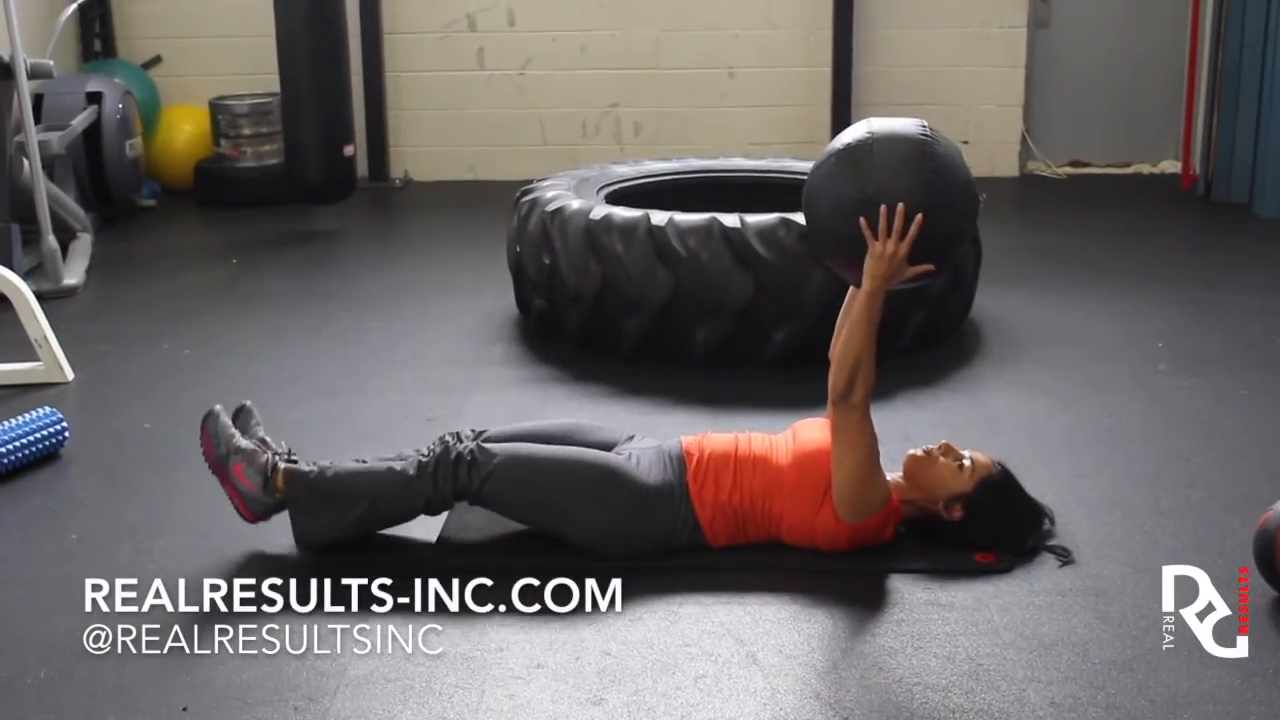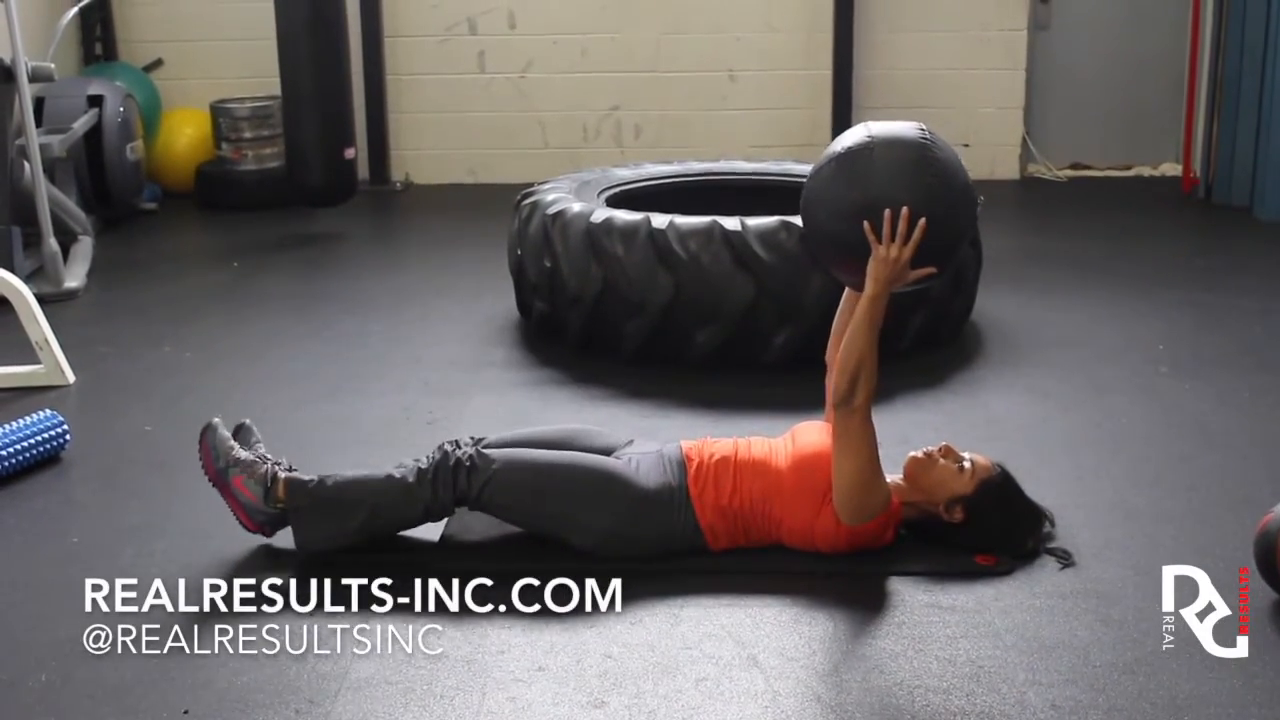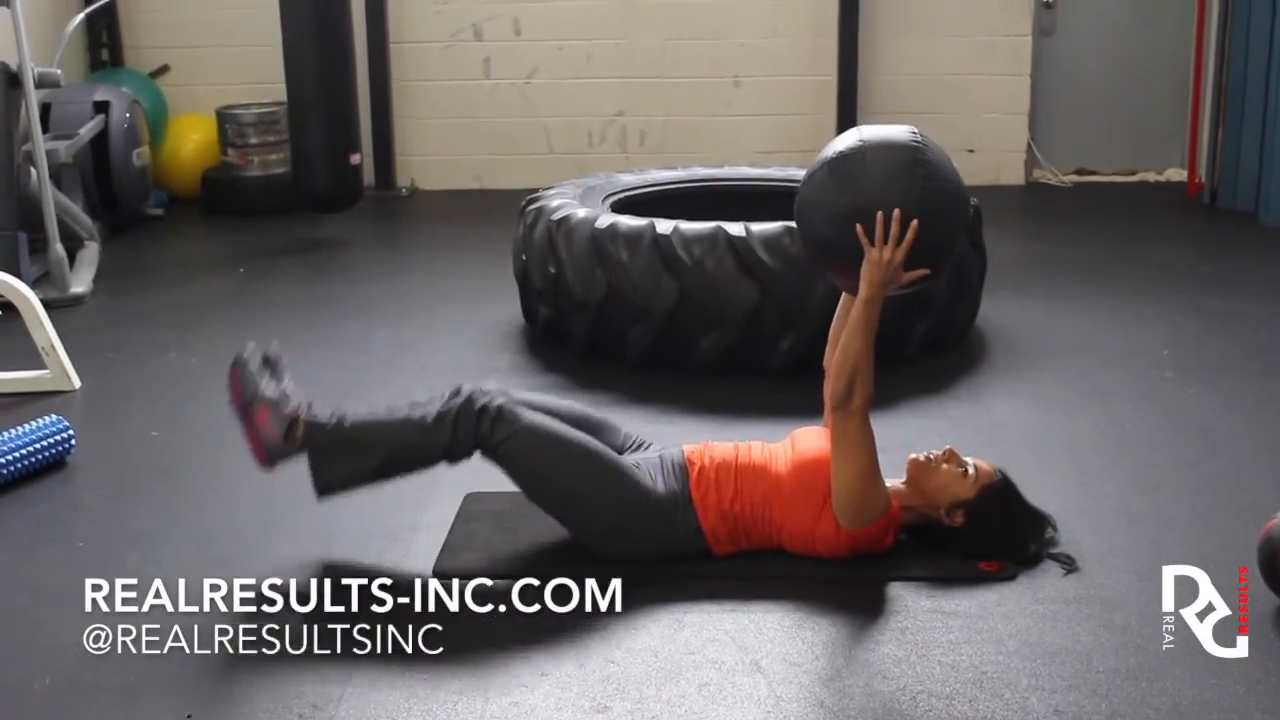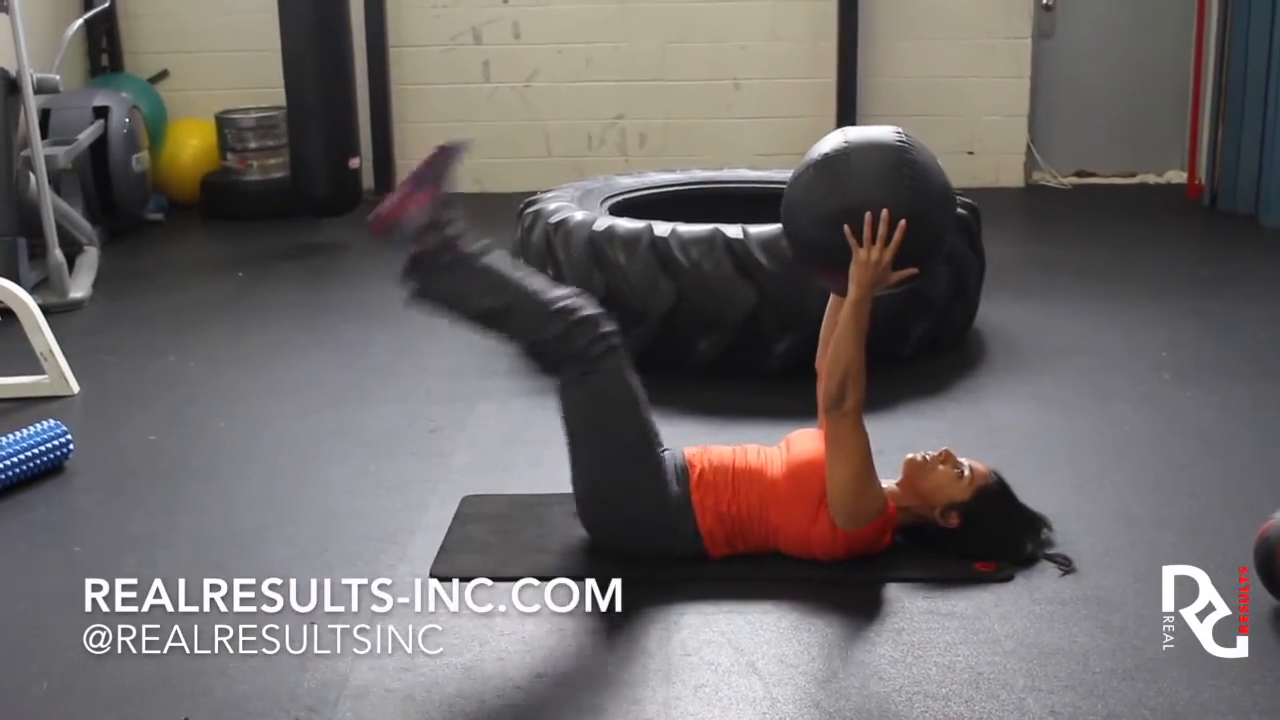
dt=0.3s
person 1, frame 1
left shoulder: (869, 513)
right shoulder: (877, 482)
left elbow: (850, 397)
right elbow: (841, 370)
left wrist: (876, 285)
right wrist: (863, 275)
left hip: (650, 508)
right hip: (658, 465)
left knee: (461, 468)
right knee: (471, 443)
left ankle: (279, 489)
right ankle: (286, 475)
person 1, frame 2
left shoulder: (869, 515)
right shoulder: (875, 486)
left elbow: (849, 400)
right elbow: (838, 369)
left wrist: (878, 289)
right wrist: (862, 277)
left hip: (651, 511)
right hip: (659, 466)
left knee: (461, 475)
right knee: (471, 450)
left ankle: (281, 501)
right ankle: (287, 484)
person 1, frame 3
left shoulder: (868, 521)
right shoulder: (881, 495)
left elbow: (847, 406)
right elbow: (837, 380)
left wrist: (872, 293)
right wrist: (856, 282)
left hip: (652, 517)
right hip: (660, 472)
left knee: (480, 413)
right knee: (495, 404)
left ankle: (298, 432)
right ankle: (305, 428)
person 1, frame 4
left shoulder: (864, 521)
right shoulder: (880, 499)
left elbow: (838, 403)
right elbow: (829, 377)
left wrist: (859, 293)
right wrist: (846, 288)
left hip: (651, 517)
right hip: (676, 479)
left knee: (586, 335)
right knee: (577, 334)
left ankle: (433, 240)
right ankle: (439, 243)
